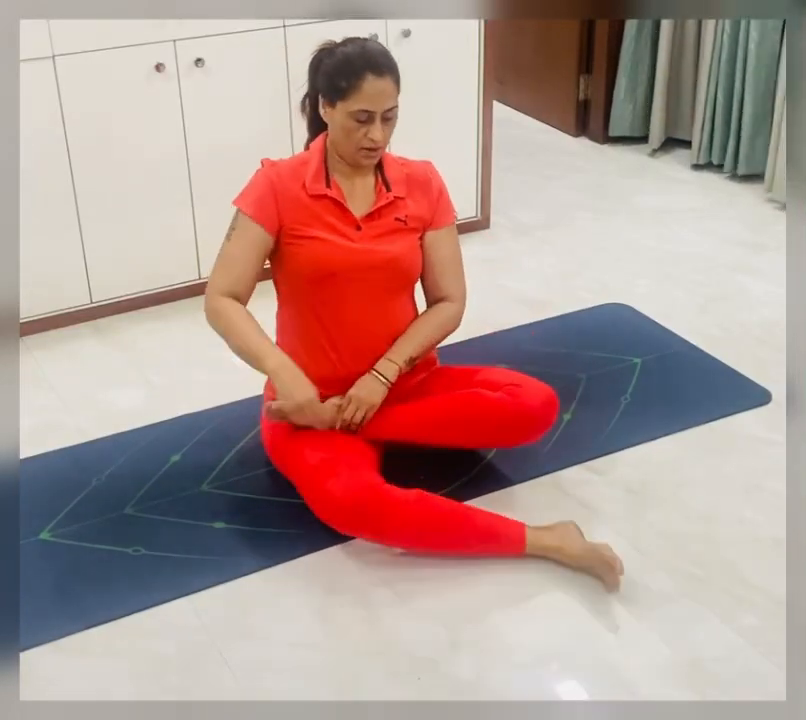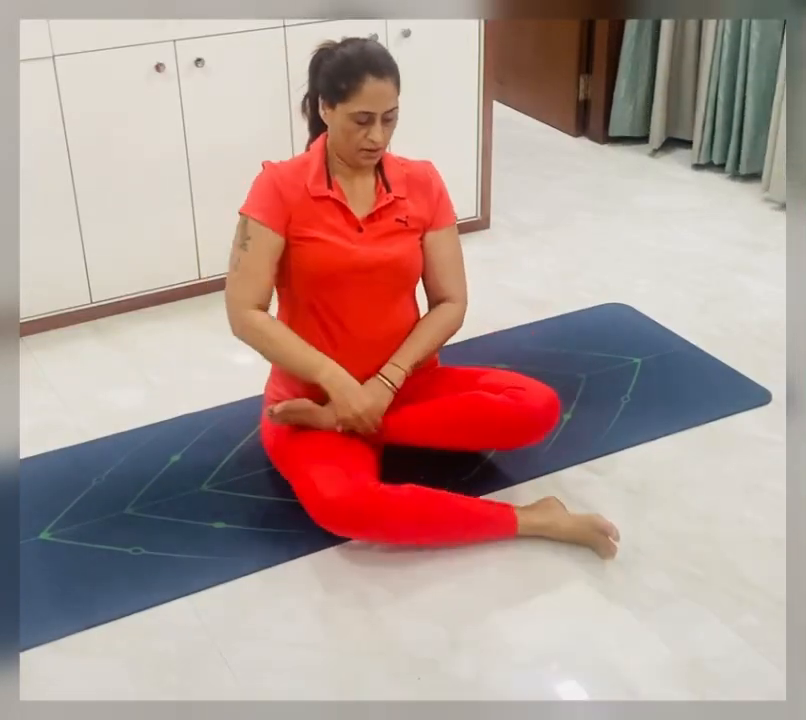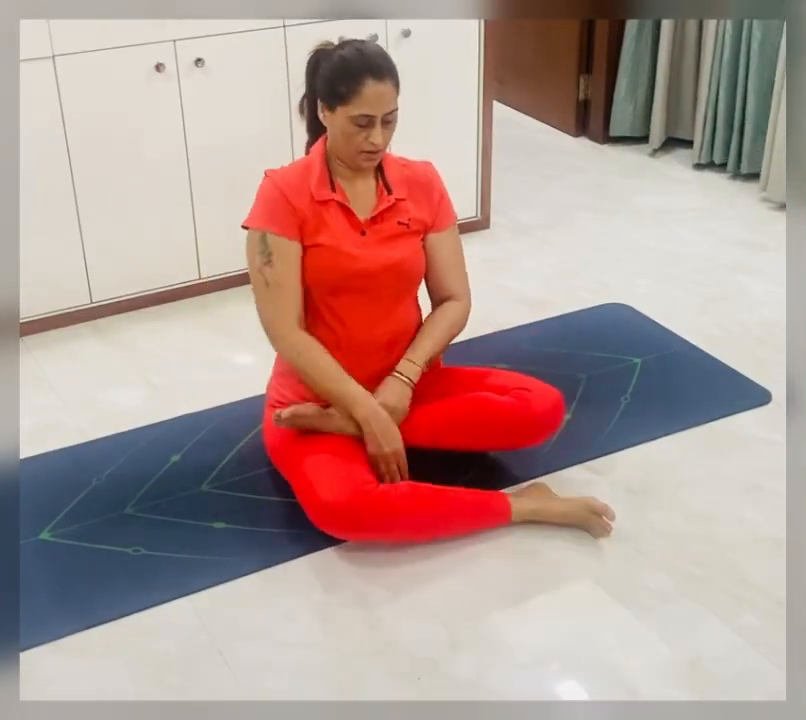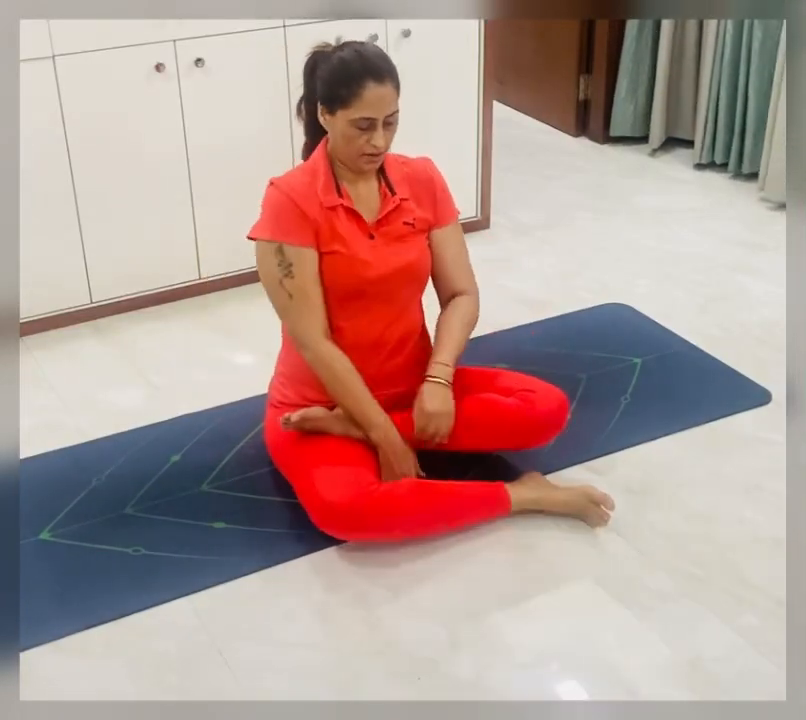
dt=0.1s
person 1, frame 1
left shoulder: (422, 183)
right shoulder: (278, 185)
left elbow: (448, 303)
right elbow: (220, 301)
left wrist: (381, 375)
right wrist: (283, 376)
left hip: (406, 383)
right hip: (310, 397)
left knee: (536, 405)
right knee: (345, 499)
left ankle: (343, 427)
right ankle: (540, 542)
person 1, frame 2
left shoulder: (422, 183)
right shoulder: (280, 189)
left elbow: (451, 303)
right elbow: (245, 313)
left wrist: (388, 381)
right wrist: (342, 386)
left hip: (410, 384)
right hip: (315, 396)
left knee: (537, 409)
right knee: (338, 503)
left ankle: (346, 421)
right ankle: (536, 521)
person 1, frame 3
left shoulder: (421, 183)
right shoulder: (283, 194)
left elbow: (453, 301)
right elbow: (284, 331)
left wrist: (404, 380)
right wrist: (368, 409)
left hip: (410, 385)
right hip: (316, 398)
left knee: (542, 408)
right knee: (338, 506)
left ankle: (349, 428)
right ankle: (525, 507)
person 1, frame 4
left shoulder: (423, 181)
right shoulder: (290, 201)
left elbow: (462, 295)
right elbow: (311, 342)
left wrist: (437, 381)
right wrist: (384, 433)
left hip: (414, 384)
right hip: (318, 400)
left knee: (546, 410)
right knee: (341, 506)
left ankle: (354, 428)
right ankle: (526, 495)
